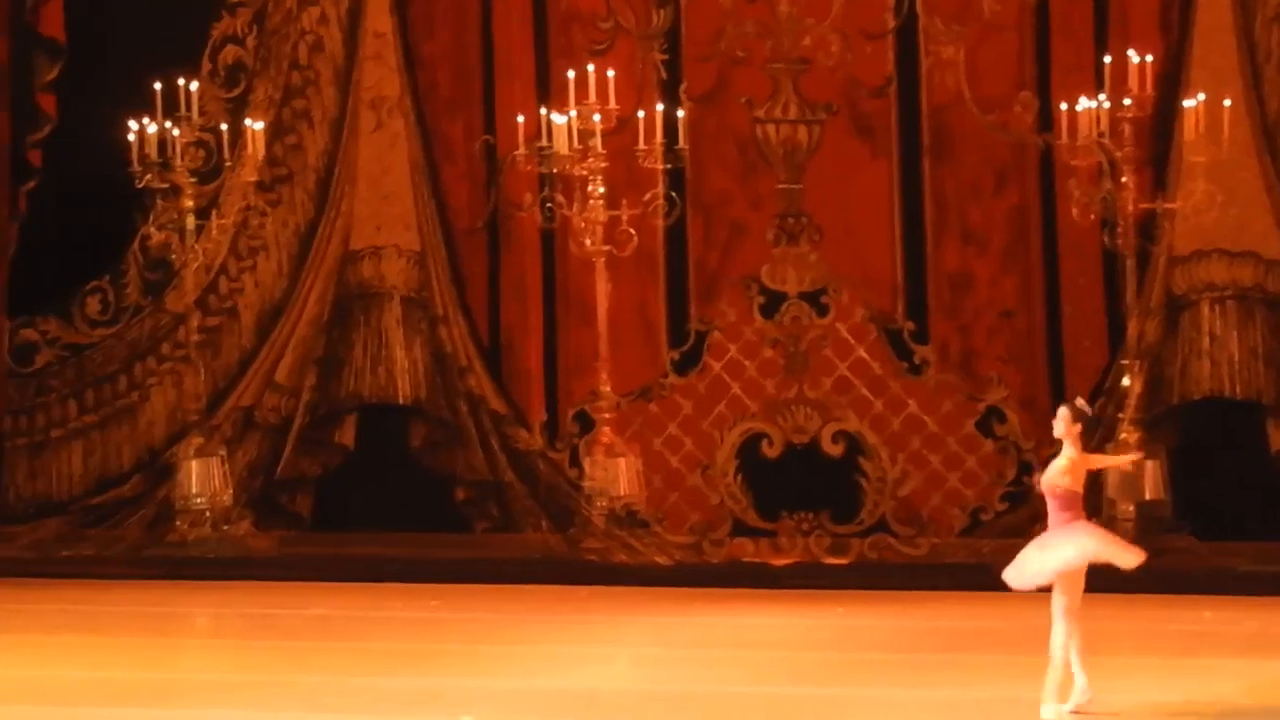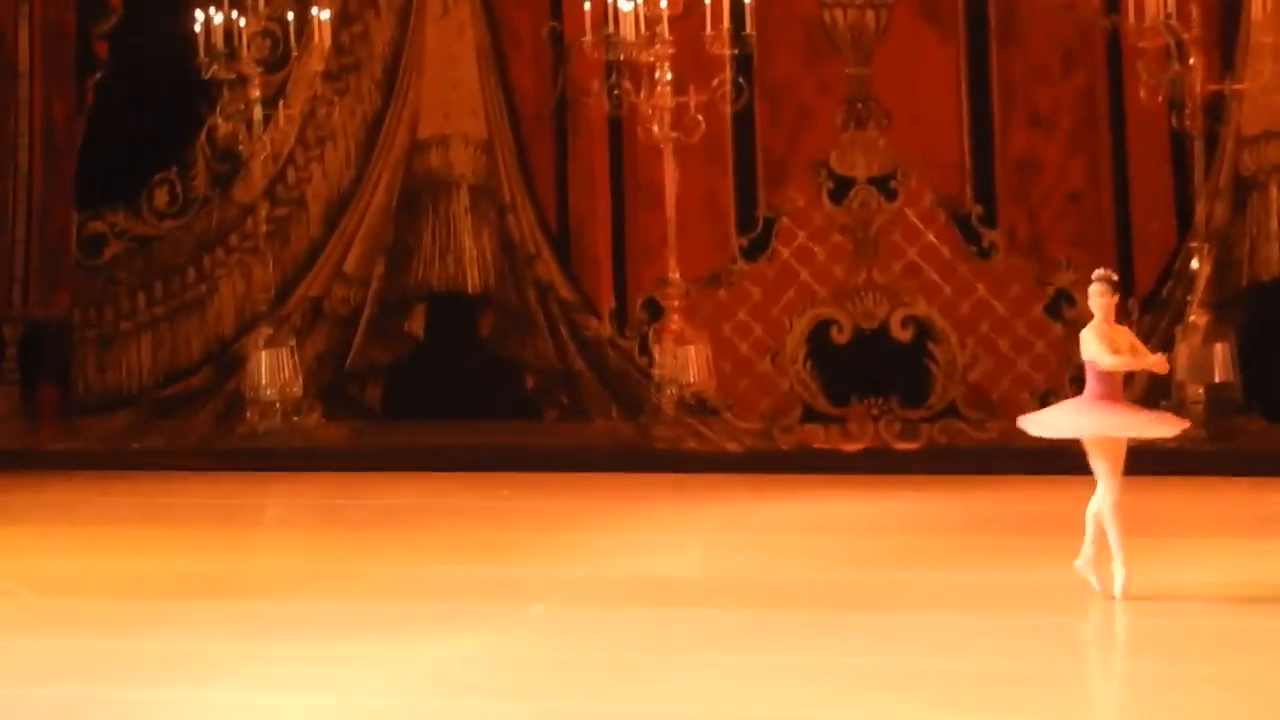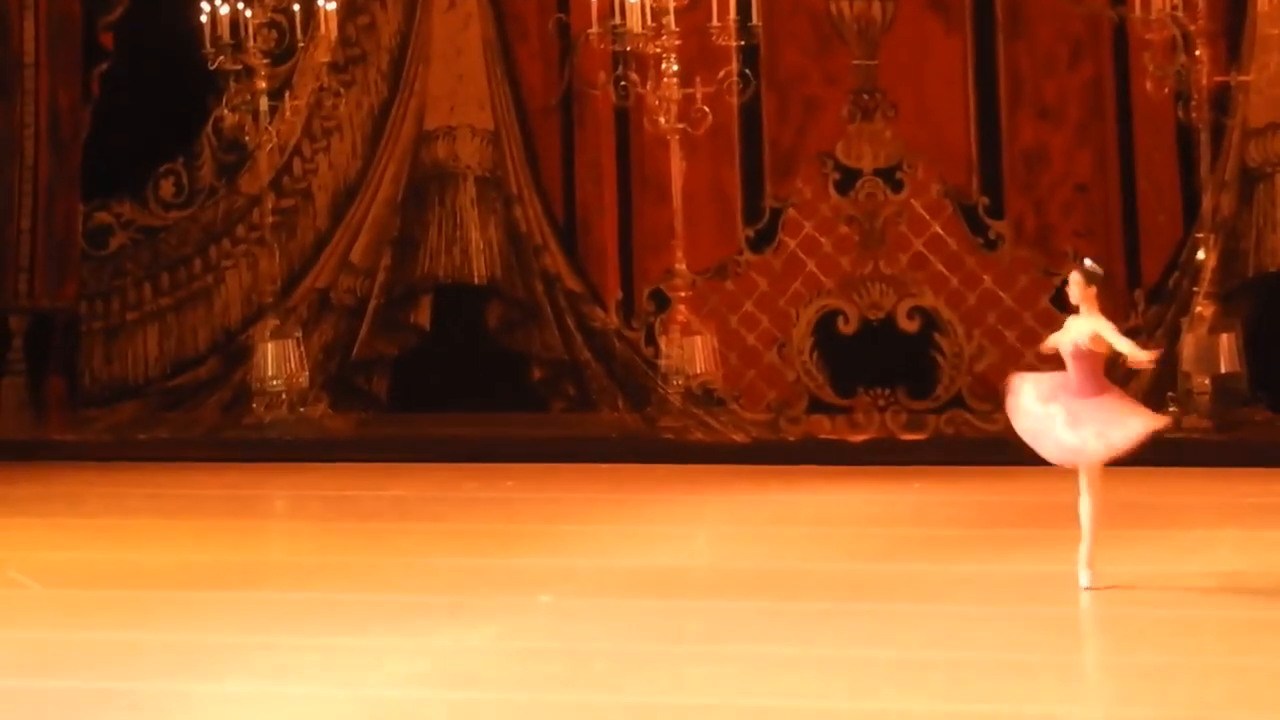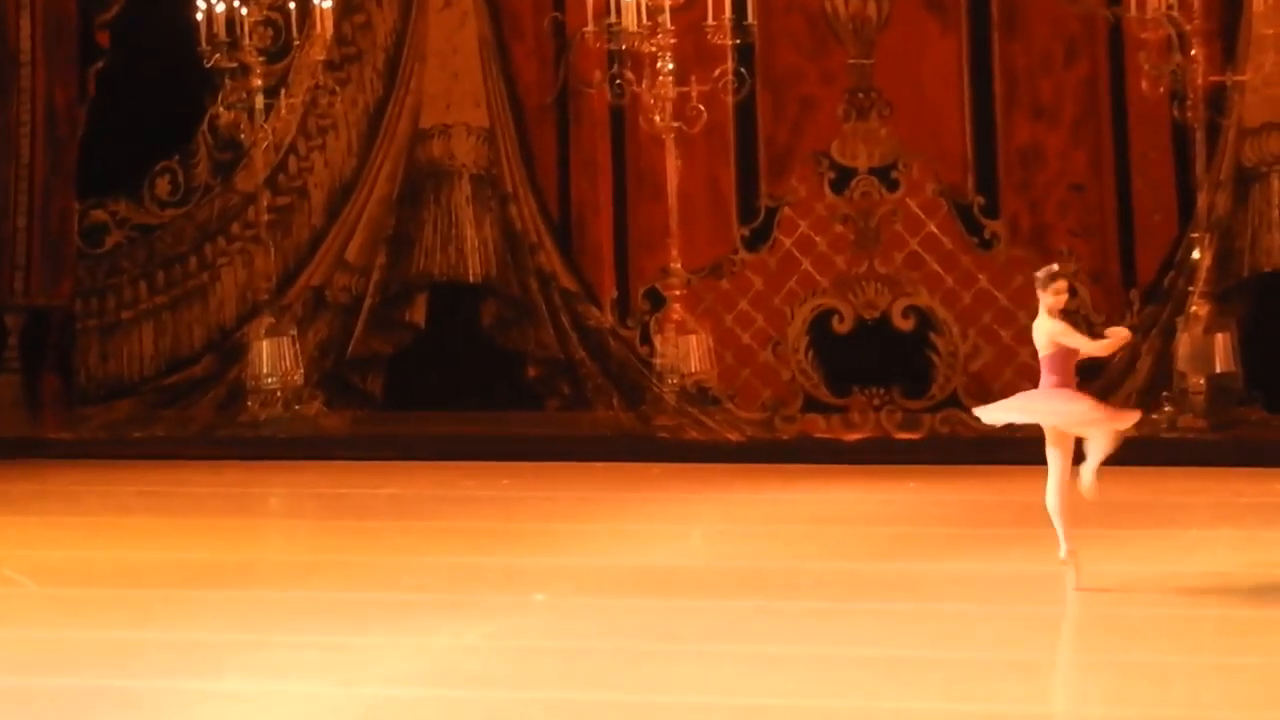
dt=0.5s
person 1, frame 1
left shoulder: (1070, 460)
right shoulder: (1072, 456)
left elbow: (1062, 473)
right elbow: (1103, 460)
right wrist: (1124, 459)
left hip: (1072, 538)
right hip: (1061, 542)
left knee: (1063, 614)
right knee: (1063, 616)
left ankle: (1052, 692)
right ankle: (1080, 685)
person 1, frame 2
left shoulder: (1124, 334)
right shoulder: (1089, 333)
left elbow: (1163, 364)
right elbow: (1110, 361)
left wrist: (1156, 363)
right wrist: (1143, 362)
left hip: (1114, 415)
right hip: (1091, 414)
left knee: (1107, 491)
right knee: (1110, 491)
left ankle: (1087, 556)
right ankle: (1120, 565)
person 1, frame 3
left shoulder: (1100, 323)
right shoulder: (1072, 322)
left elbow: (1125, 344)
left wrist: (1139, 354)
right wrist: (1051, 341)
left hip: (1094, 405)
right hip: (1070, 396)
left knee: (1088, 485)
left ankle: (1086, 560)
person 1, frame 4
left shoulder: (1051, 324)
right shoulder: (1046, 325)
left elbow: (1076, 348)
right elbow: (1095, 350)
left wrist: (1110, 338)
right wrist: (1116, 338)
left hip: (1065, 402)
right hip: (1059, 401)
left knee: (1057, 478)
left ankle: (1065, 545)
right ankle: (1088, 473)
